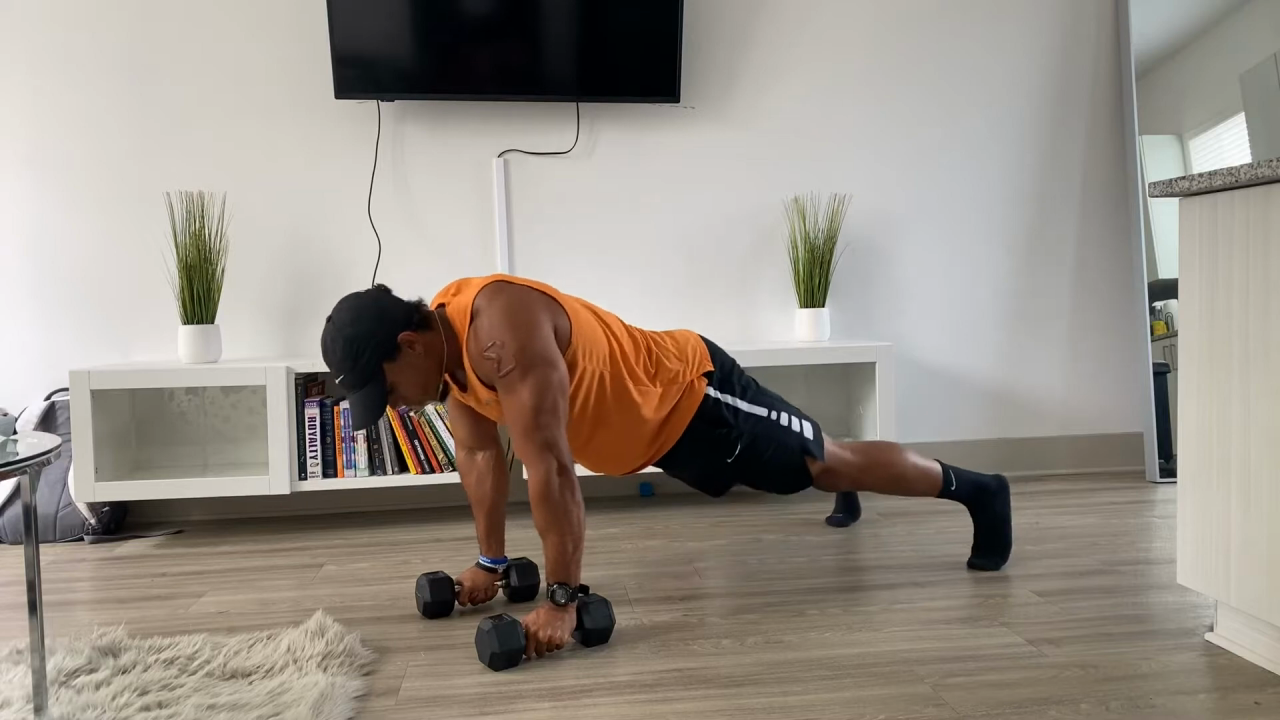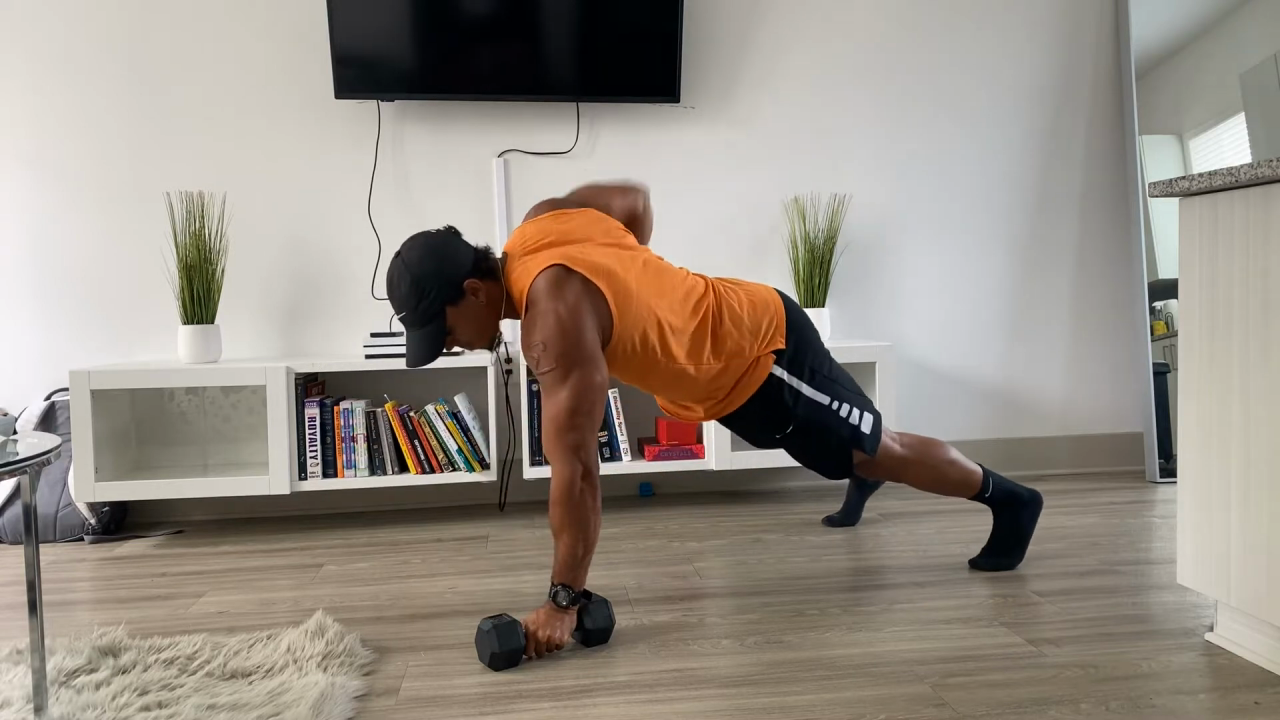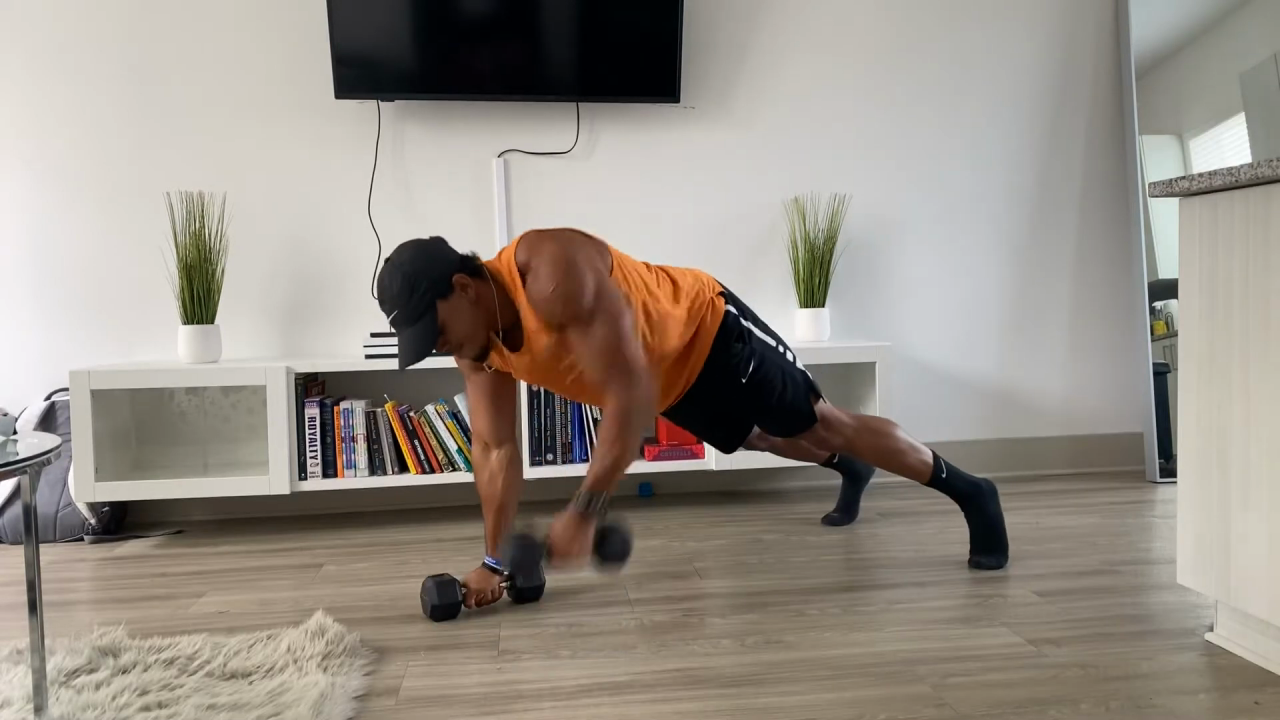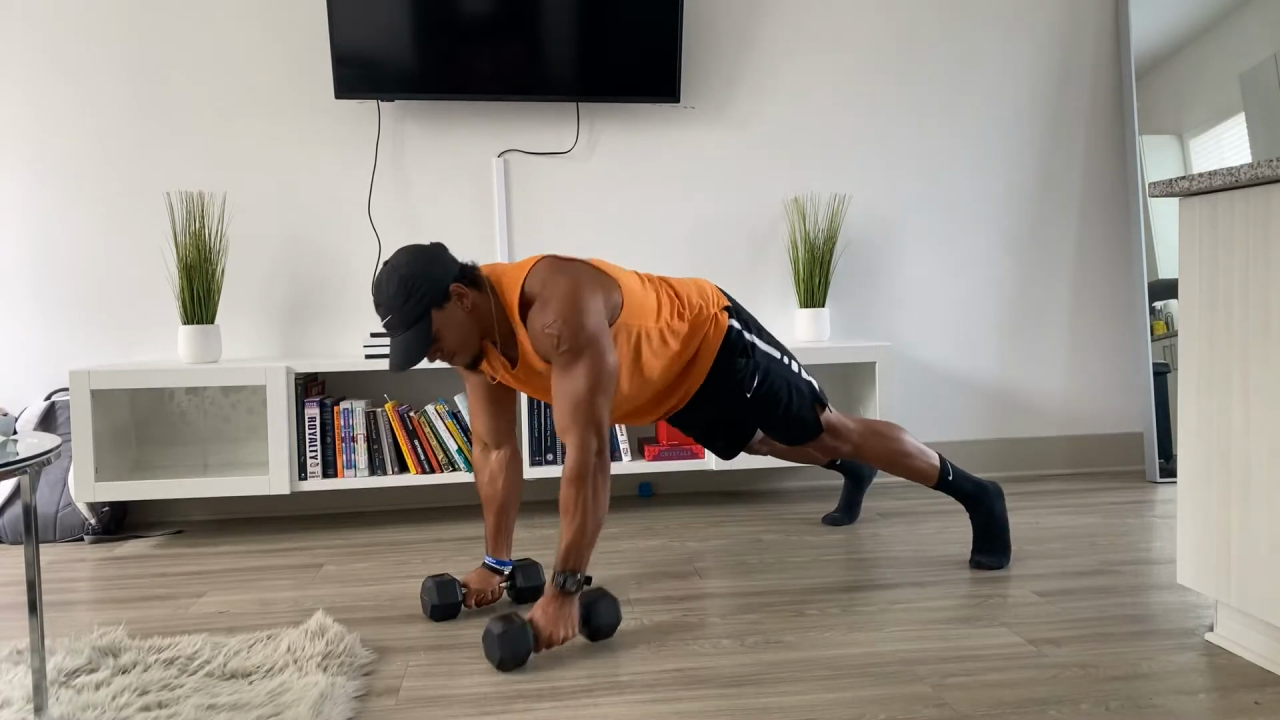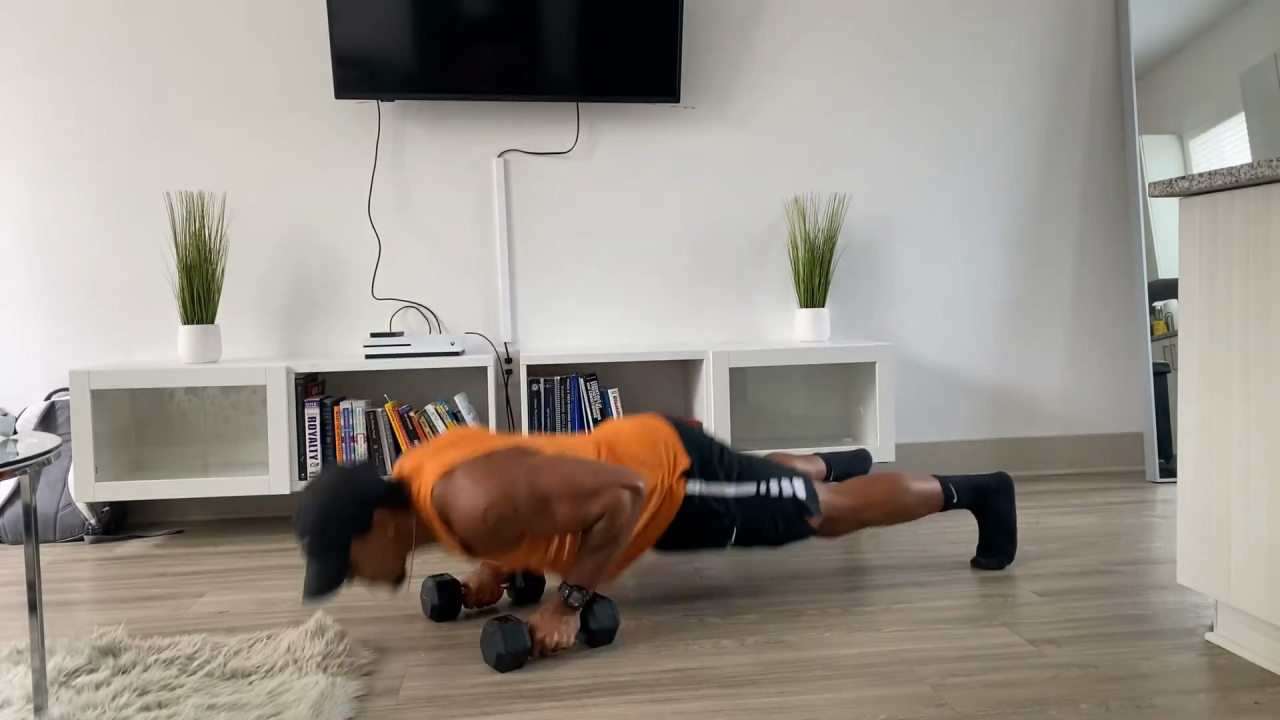
dt=1s
person 1, frame 1
left shoulder: (502, 329)
right shoulder: (447, 336)
left elbow: (550, 468)
right elbow: (479, 451)
left wrist: (560, 600)
right wrist: (489, 562)
left hip: (693, 393)
right hip: (659, 420)
left knee: (828, 462)
left ankle: (976, 489)
right ankle: (839, 483)
person 1, frame 2
left shoulder: (553, 314)
right shoulder: (539, 225)
left elbow: (575, 470)
right elbow: (635, 199)
left wrist: (563, 600)
left hip: (763, 353)
right hip: (737, 328)
left knee: (878, 452)
left ankle: (1010, 500)
right ankle: (865, 482)
person 1, frame 3
left shoulder: (556, 276)
right shoulder: (477, 337)
left elbow: (632, 397)
right elbow: (496, 449)
left wrist: (584, 512)
right wrist: (494, 561)
left hip: (708, 328)
left knee: (822, 420)
right knee: (764, 436)
left ankle: (969, 491)
right ankle: (850, 470)
person 1, frame 4
left shoulder: (560, 307)
right shoulder: (474, 338)
left elbow: (587, 454)
right elbow: (495, 450)
left wrist: (565, 589)
right wrist: (495, 562)
left hip: (712, 341)
right hip: (671, 388)
left knee: (831, 430)
right knee: (764, 442)
left ankle: (975, 494)
right ankle: (852, 472)
person 1, frame 5
left shoulder: (474, 501)
right shoulder: (416, 474)
left elbow: (623, 492)
left wrist: (570, 599)
right wrist: (498, 563)
left hip: (668, 478)
right hip: (641, 448)
left knee: (828, 512)
right knee: (772, 483)
left ankle: (978, 491)
right ankle: (839, 462)
